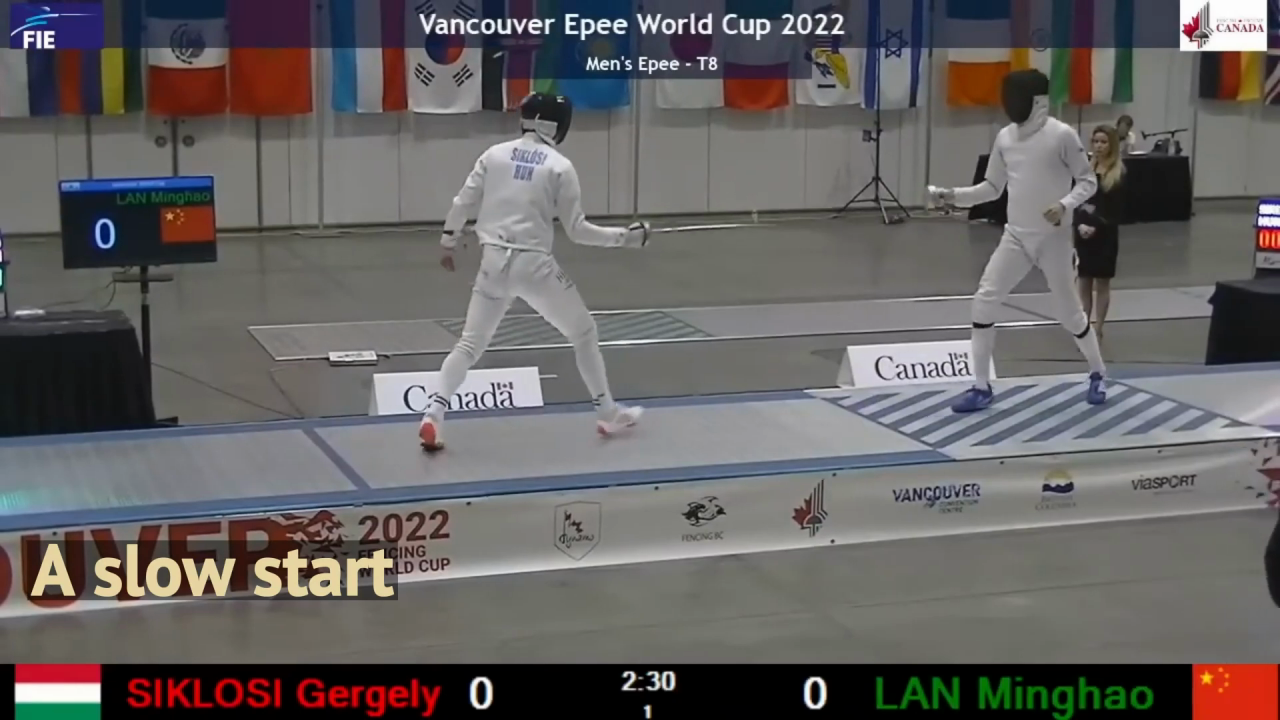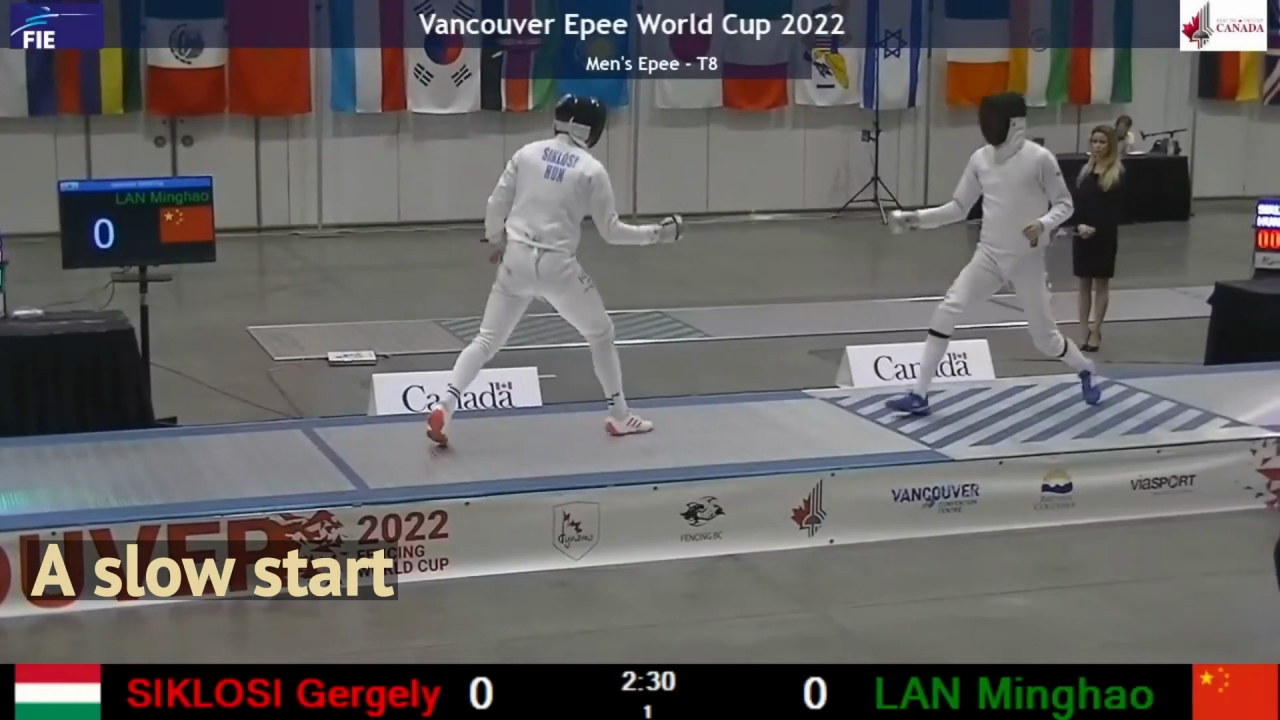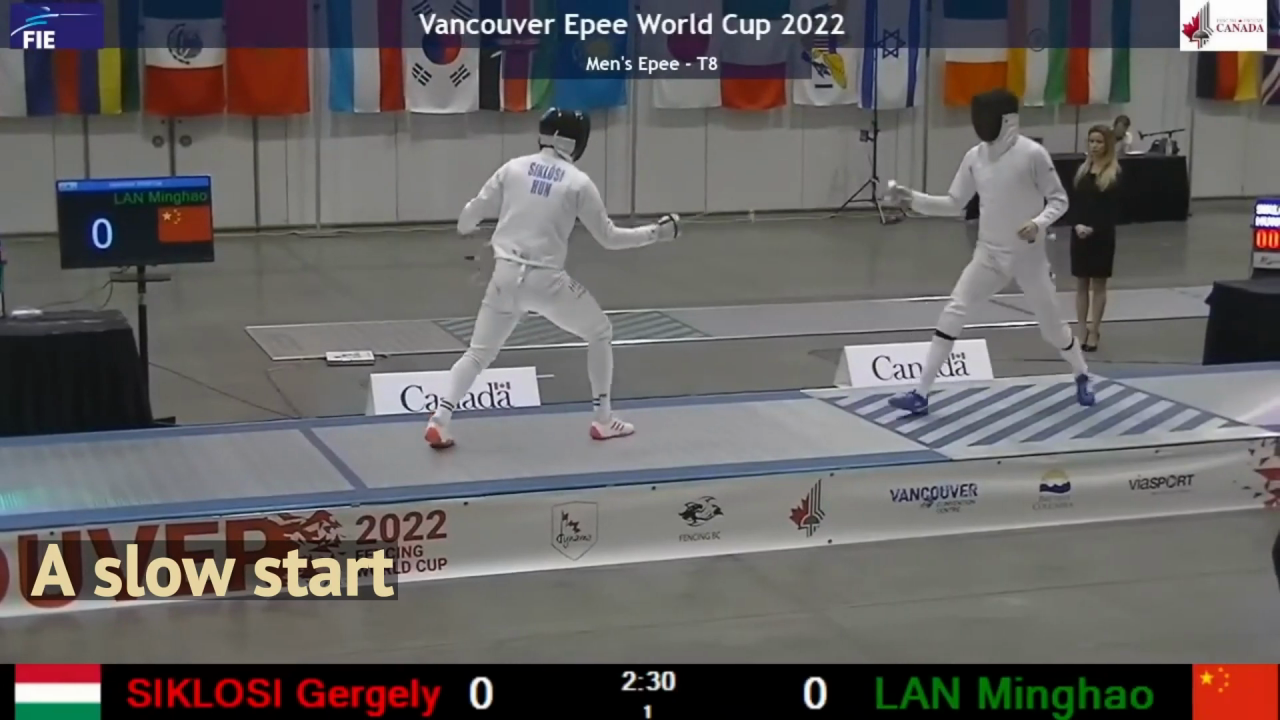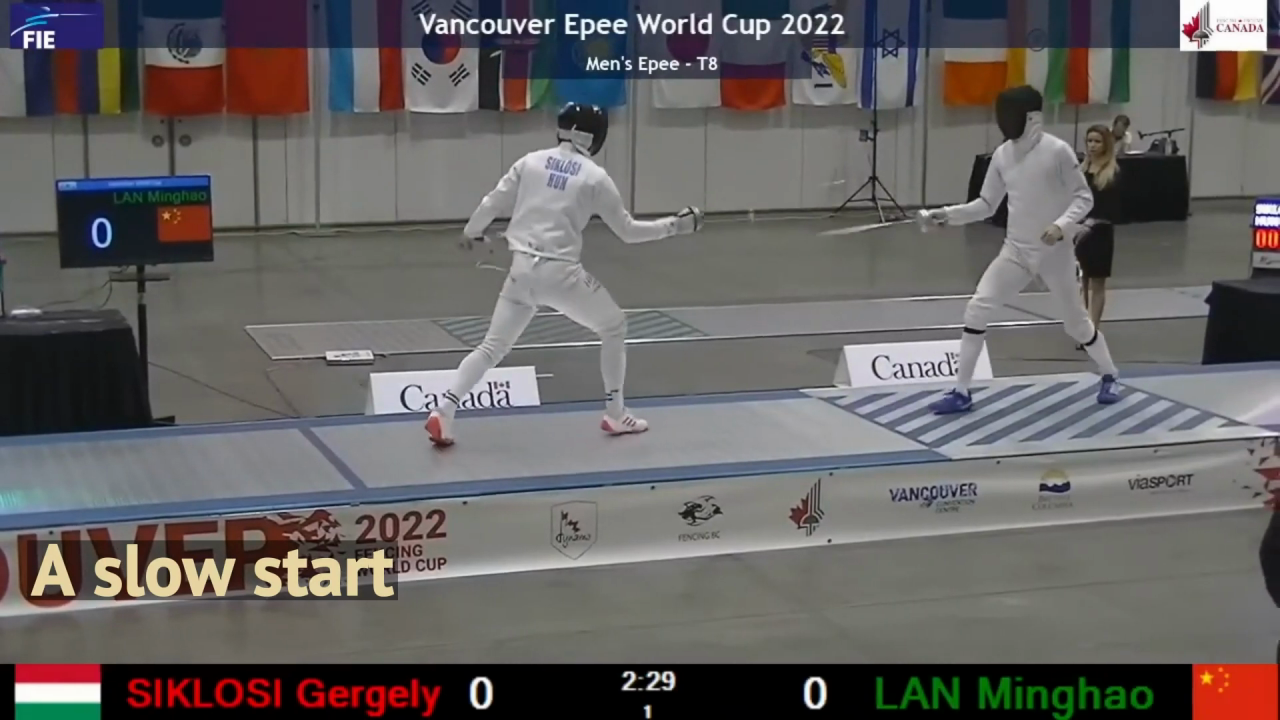
dt=0.3s
person 1, frame 1
left shoulder: (494, 154)
right shoulder: (560, 167)
left elbow: (462, 204)
right elbow: (577, 230)
left wrist: (447, 242)
right wrist: (625, 236)
left hip: (494, 263)
right hip: (534, 264)
left knee: (469, 346)
right knee: (584, 332)
left ankle: (433, 417)
right ankle: (608, 413)
person 1, frame 2
left shoulder: (526, 153)
right shoulder: (591, 170)
left elbow: (495, 206)
right elbow: (612, 232)
left wrist: (494, 240)
right wrist: (658, 233)
left hip: (516, 262)
right hip: (557, 265)
left knee: (487, 341)
right knee: (602, 332)
left ankle: (445, 406)
right ankle: (620, 415)
person 1, frame 3
left shoulder: (513, 167)
right shoulder: (579, 182)
left elbow: (473, 212)
right elbow: (608, 237)
left wrist: (463, 228)
right wrist: (656, 232)
left hip: (506, 276)
right hip: (546, 279)
left knee: (479, 355)
right knee: (600, 332)
left ankle: (439, 420)
right ankle: (603, 418)
person 1, frame 4
left shoulder: (531, 161)
right shoulder: (596, 177)
left elbow: (491, 205)
right elbow: (629, 231)
left wrist: (471, 232)
right wrist: (677, 225)
left hip: (524, 270)
right hip: (561, 272)
left knee: (491, 349)
right knee: (613, 327)
left ankle: (443, 414)
right ankle: (615, 413)
person 2, frame 1
left shoulder: (1063, 135)
right shoulder: (1005, 137)
left elbow: (1088, 181)
right elbow: (992, 187)
left wrist: (1065, 205)
right wrist: (954, 196)
left hip: (1053, 239)
right hip: (1016, 237)
left knee: (1069, 313)
right knee: (984, 302)
left ankle: (1097, 374)
right ankle: (981, 387)
person 2, frame 2
left shoulder: (1040, 158)
right shoulder: (981, 159)
left elbow: (1065, 205)
right elbow: (958, 208)
left wrist: (1044, 224)
right wrist: (916, 218)
left hip: (1026, 260)
right hip: (989, 256)
left knee: (1045, 338)
right knee: (946, 313)
left ankle: (1085, 372)
right ankle: (920, 394)
person 2, frame 3
left shoulder: (1033, 153)
right shoulder: (975, 156)
left elbow: (1059, 200)
right elbow: (953, 204)
left wrist: (1039, 223)
right wrist: (911, 198)
left hip: (1028, 256)
right hip: (989, 253)
left knee: (1053, 326)
right knee: (952, 314)
left ankle: (1082, 376)
right ankle: (921, 393)
person 2, frame 4
left shoulder: (1058, 151)
right shoulder: (1002, 154)
left elbow: (1084, 198)
right elbow: (987, 205)
left wrist: (1062, 225)
right wrist: (947, 215)
left hip: (1054, 251)
right hip: (1015, 250)
left knee: (1076, 322)
right knee: (977, 309)
left ankle: (1109, 377)
right ankle: (961, 392)
person 3, frame 1
left shoulder: (1119, 174)
left elbow: (1117, 210)
left wrist: (1096, 227)
right wrist: (1079, 224)
left hip: (1105, 235)
right hip: (1082, 234)
left knee: (1101, 284)
right knee: (1084, 283)
left ankle: (1097, 330)
person 3, frame 2
left shoulder: (1118, 174)
right shoulder: (1085, 170)
left elbow: (1116, 210)
right elbow: (1076, 202)
left wrist: (1096, 228)
right wrist: (1079, 225)
left hip: (1104, 236)
right hip: (1081, 235)
left knee: (1100, 284)
right knee: (1083, 284)
left ankle: (1095, 332)
right ankle: (1084, 331)
person 3, frame 3
left shoulder: (1114, 174)
right shoulder: (1082, 170)
left elbow: (1113, 210)
right elbow: (1074, 203)
left wrist: (1093, 228)
right wrist: (1077, 225)
left hip: (1102, 236)
right hip: (1079, 234)
left knee: (1098, 284)
right knee: (1081, 284)
left ankle: (1094, 331)
right ankle: (1082, 330)
person 3, frame 4
left shoulder: (1113, 174)
right shoulder: (1081, 169)
left elbow: (1112, 210)
left wrist: (1092, 227)
left hip: (1100, 235)
right hip: (1079, 234)
left knee: (1097, 284)
right knee: (1081, 283)
